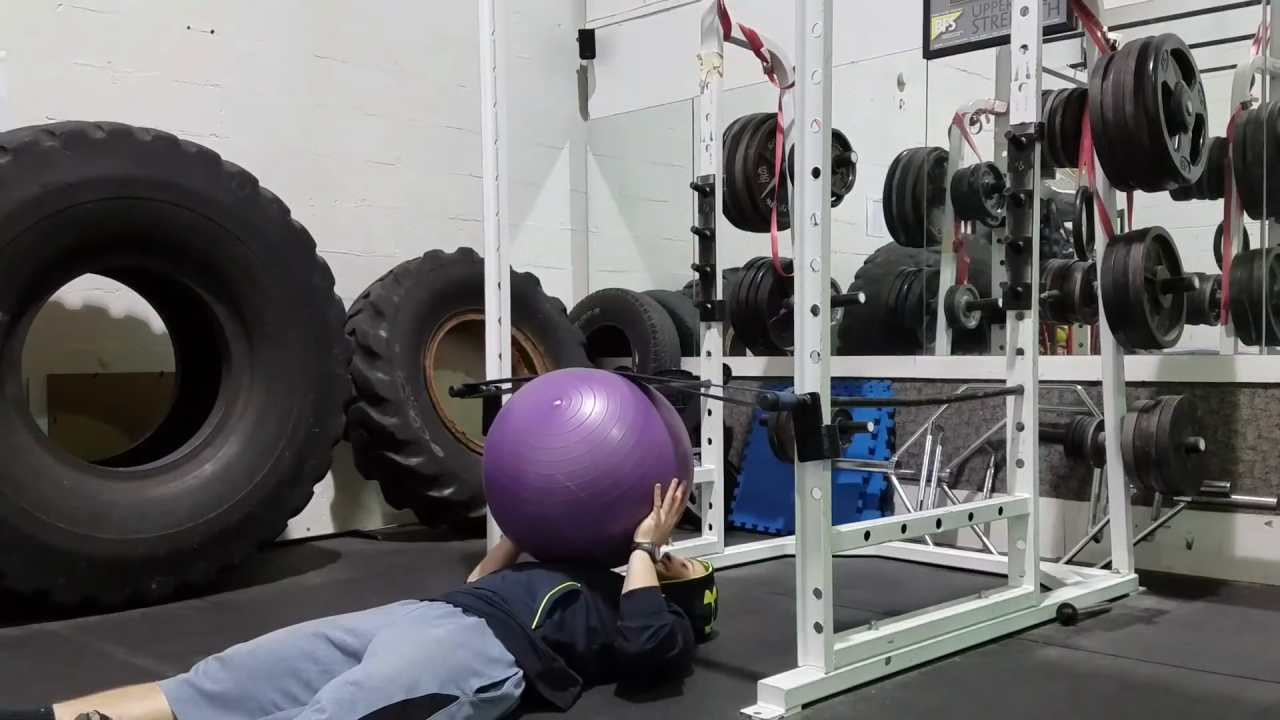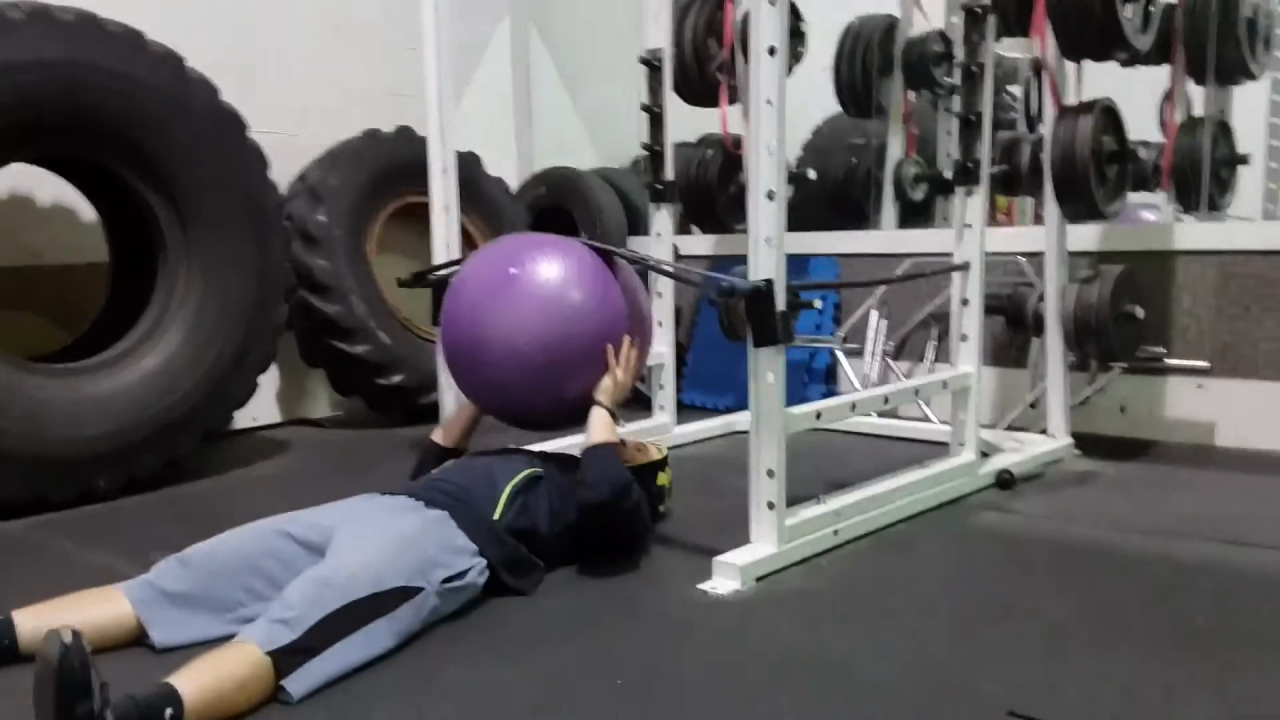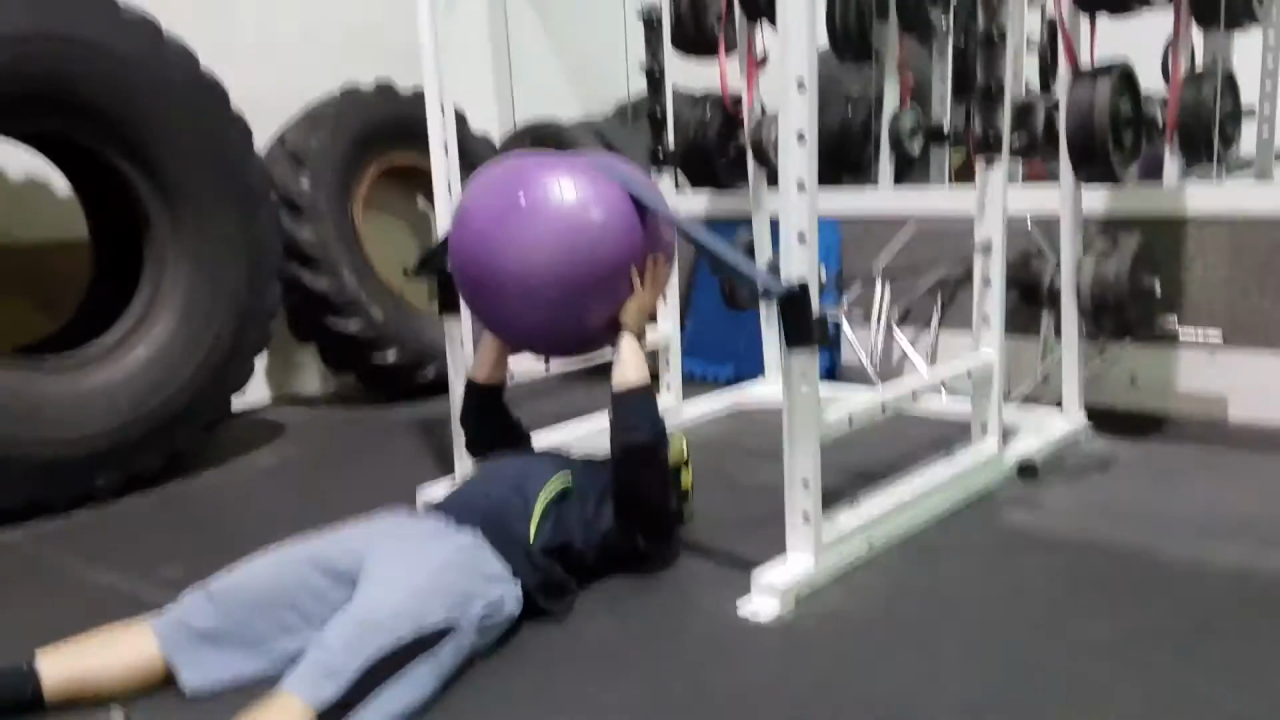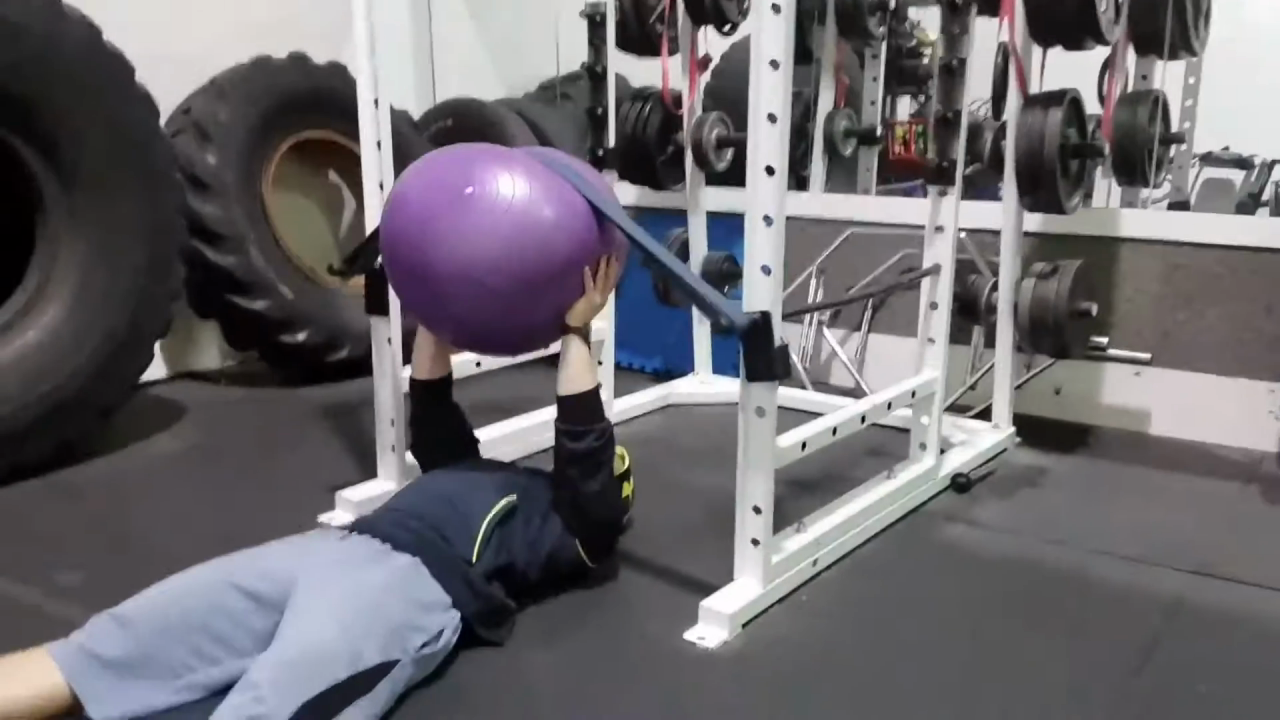
dt=0.4s
person 1, frame 1
left shoulder: (670, 631)
right shoulder: (594, 581)
left elbow: (642, 648)
right elbow: (478, 585)
left wrist: (644, 545)
left hip: (488, 649)
right hip: (421, 613)
person 1, frame 2
left shoulder: (626, 512)
right shoulder: (551, 468)
left elbow: (601, 493)
right elbow: (430, 467)
left wrist: (604, 401)
left hip: (449, 540)
right hip: (382, 507)
left knee: (285, 633)
right knee: (177, 581)
person 1, frame 3
left shoulder: (642, 522)
right shoulder: (550, 469)
left elbow: (639, 444)
right elbow: (483, 417)
left wrist: (628, 332)
left hip: (480, 564)
right hip: (405, 528)
right knee: (197, 619)
person 1, frame 4
left shoulder: (583, 528)
right shoulder: (489, 476)
left elbow: (582, 443)
right elbow: (431, 414)
left wrist: (576, 332)
left hip: (417, 584)
right hip: (332, 545)
